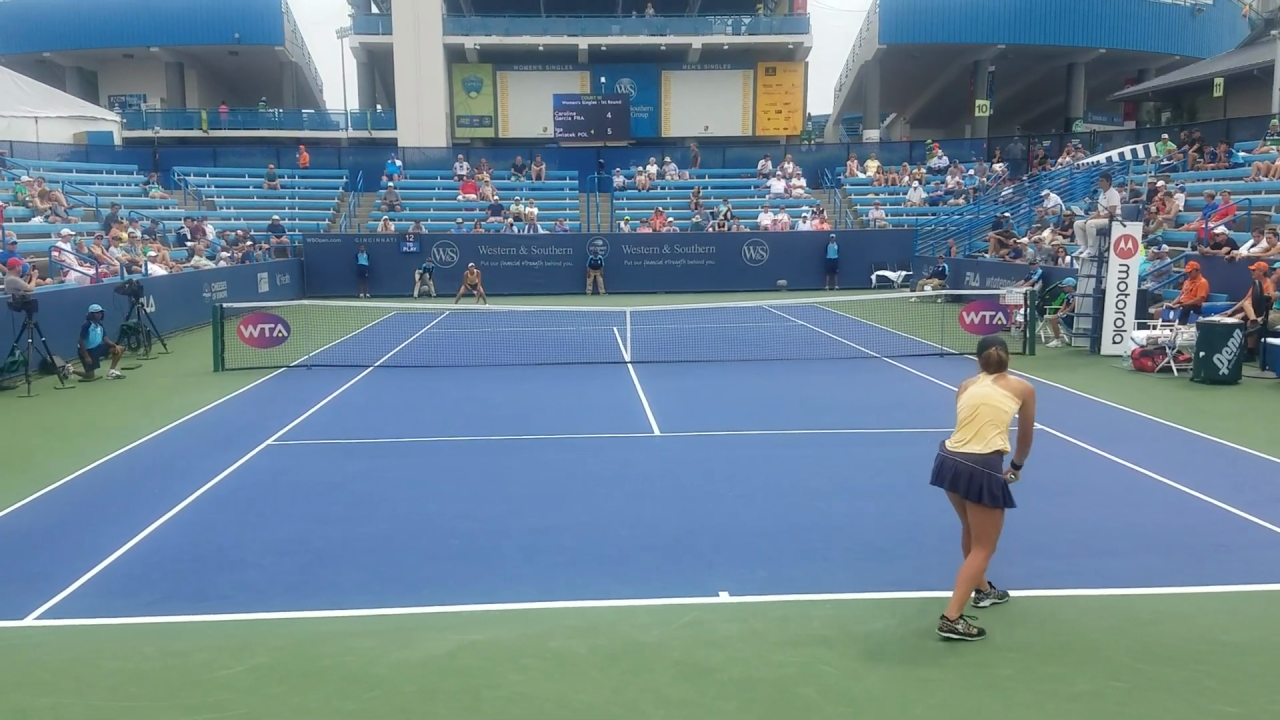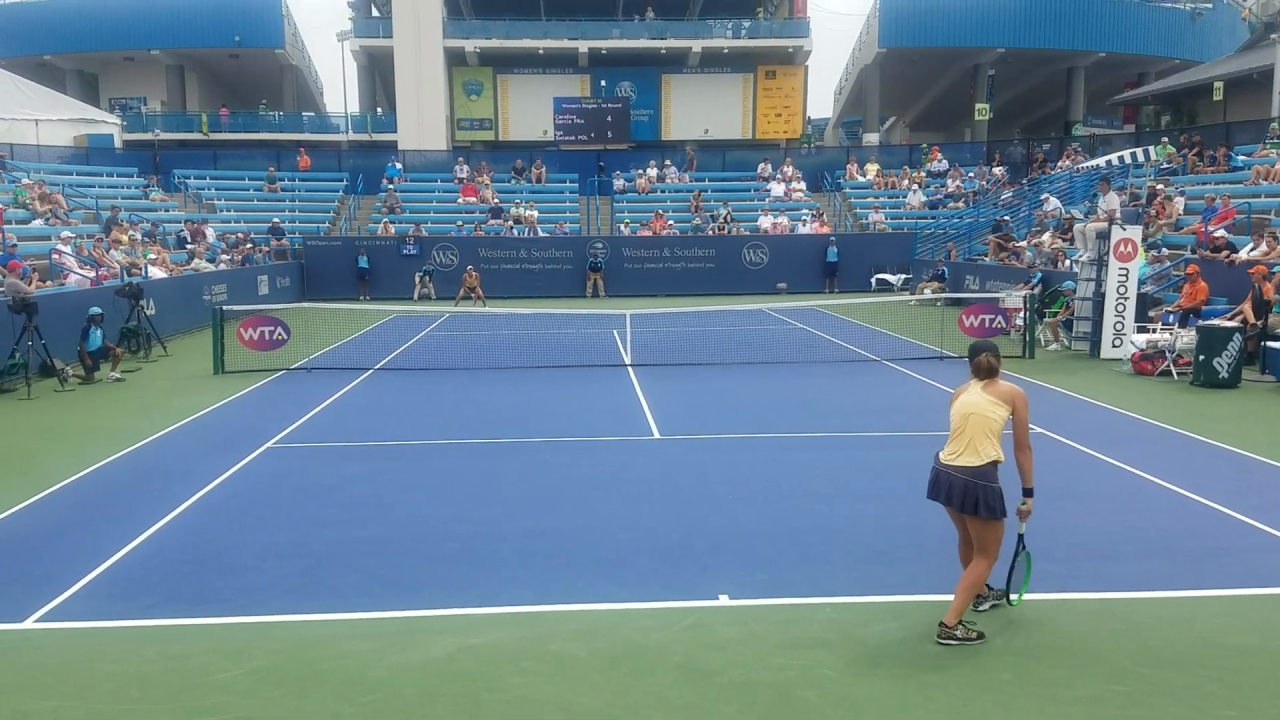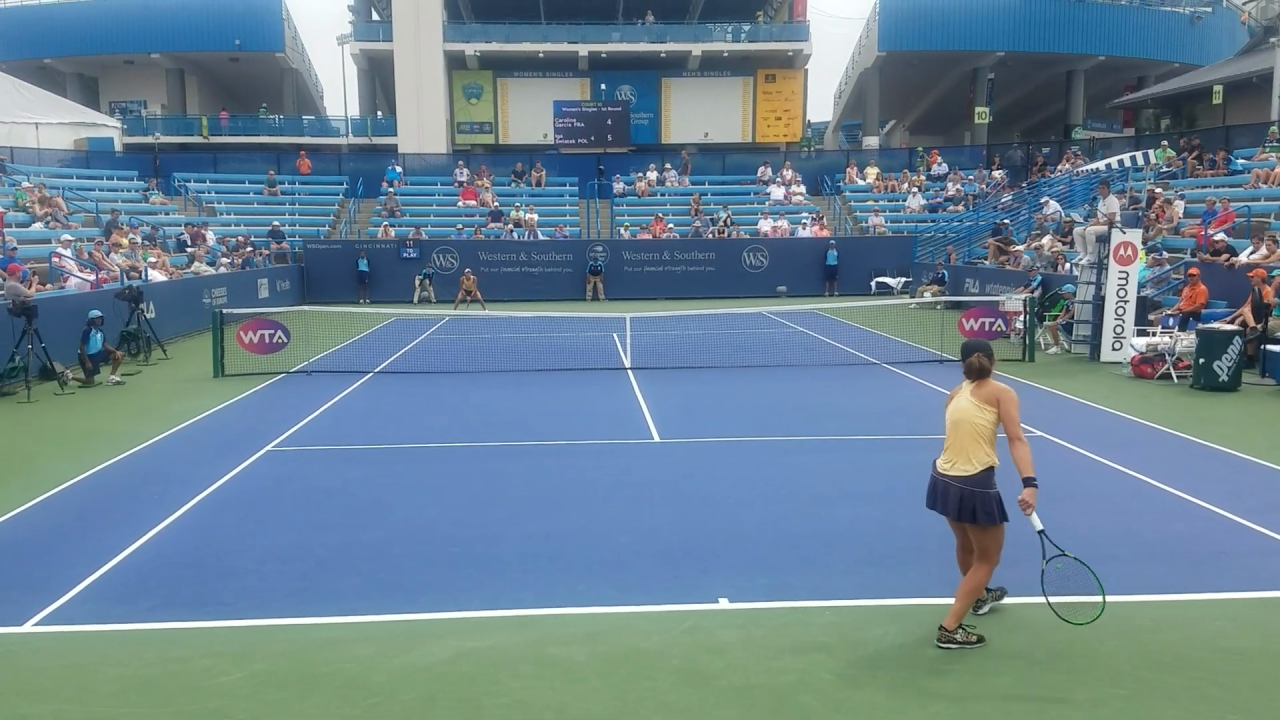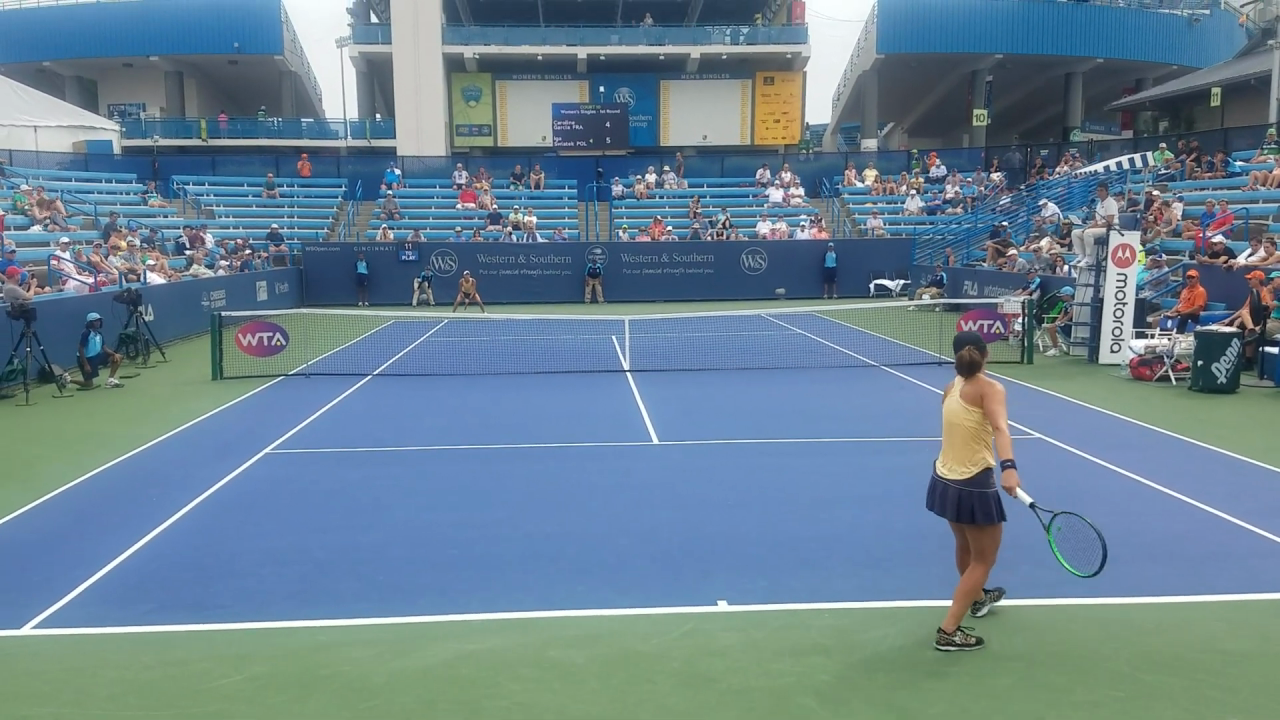
dt=0.2s
person 1, frame 1
left shoulder: (966, 386)
right shoulder: (1023, 388)
right elbow: (1025, 439)
right wrist: (1016, 466)
left hip: (948, 460)
right hip: (983, 467)
left knee: (971, 531)
right knee: (983, 546)
left ankle: (982, 589)
right ankle: (951, 617)
person 1, frame 2
left shoulder: (960, 392)
right shoulder: (1014, 393)
right elbow: (1023, 447)
right wrist: (1028, 493)
left hip: (943, 472)
right hip: (978, 479)
left knee: (968, 539)
right knee: (986, 554)
left ankle: (980, 593)
right ankle: (950, 624)
person 1, frame 3
left shoulder: (956, 394)
right shoulder: (1001, 393)
right elbow: (1017, 438)
right wrist: (1029, 482)
left hip: (942, 480)
right hip: (975, 485)
left knee: (966, 544)
right knee: (987, 560)
left ankle: (979, 596)
right ankle: (949, 628)
person 1, frame 4
left shoulder: (953, 387)
right shoulder: (990, 388)
right elbow: (1000, 427)
right wrist: (1009, 467)
left hip: (943, 481)
right hip: (974, 486)
left knee: (966, 547)
right knee: (983, 560)
left ankle: (978, 597)
right ankle: (948, 631)
